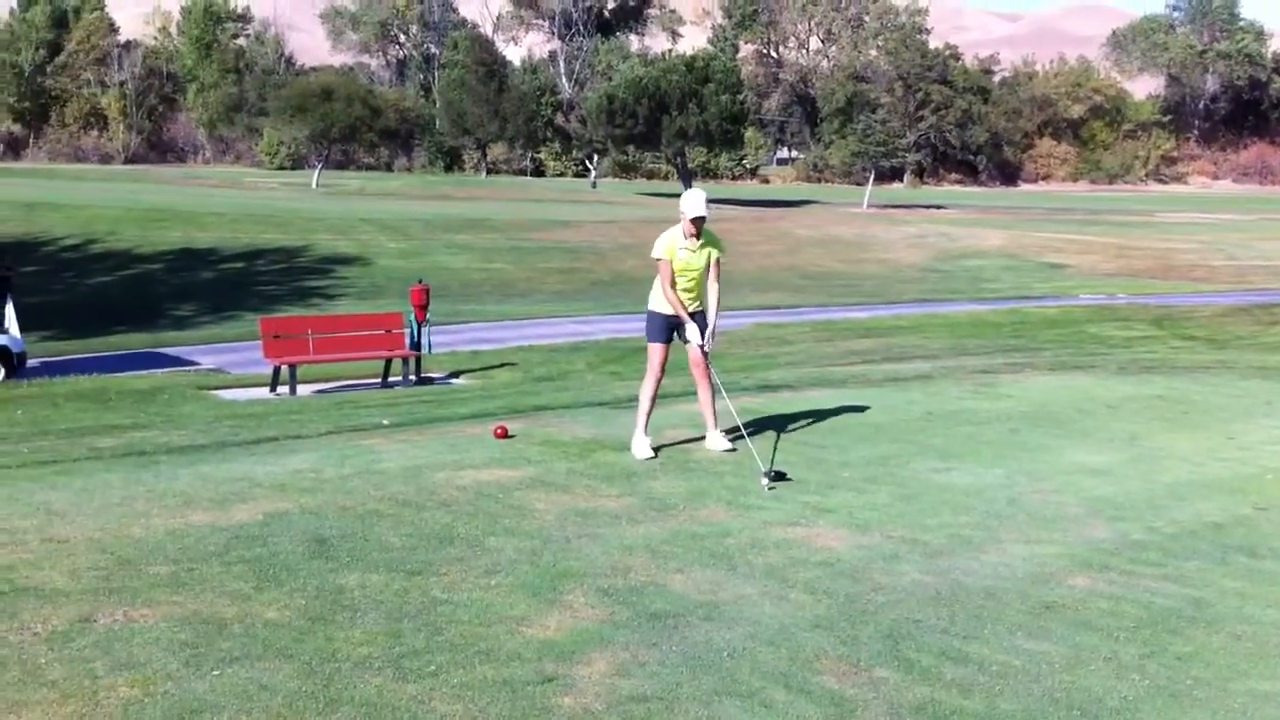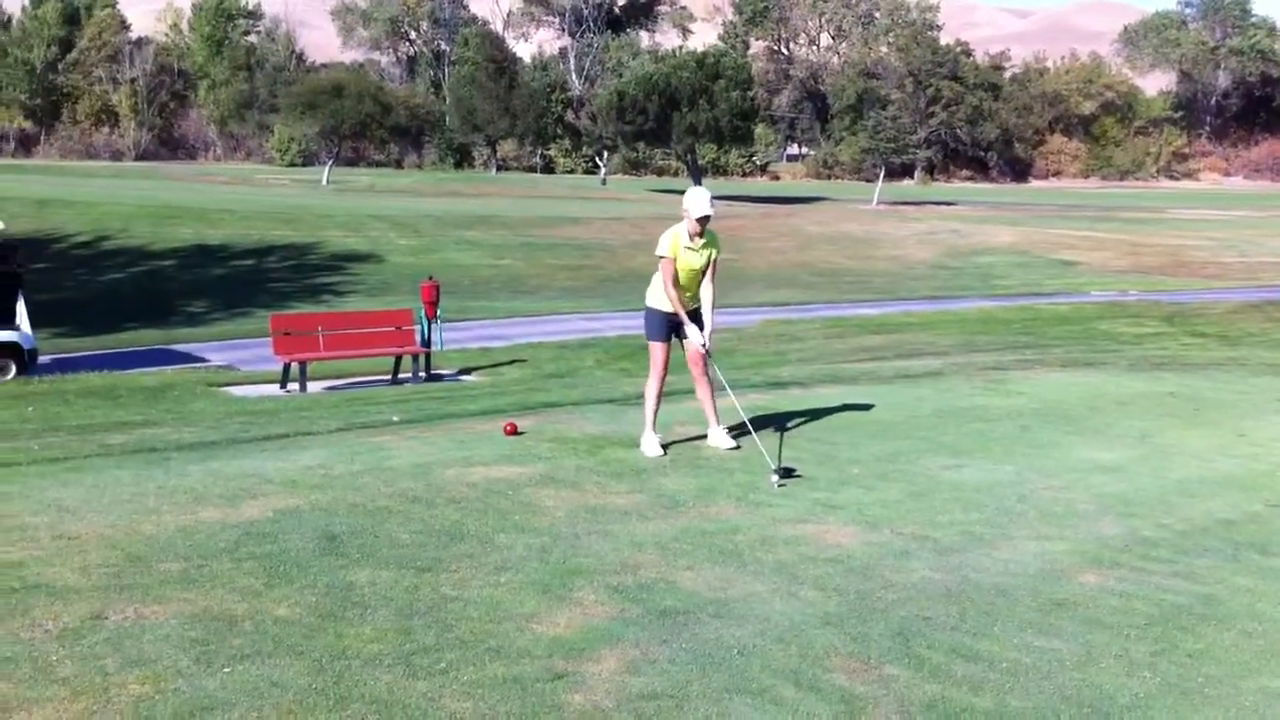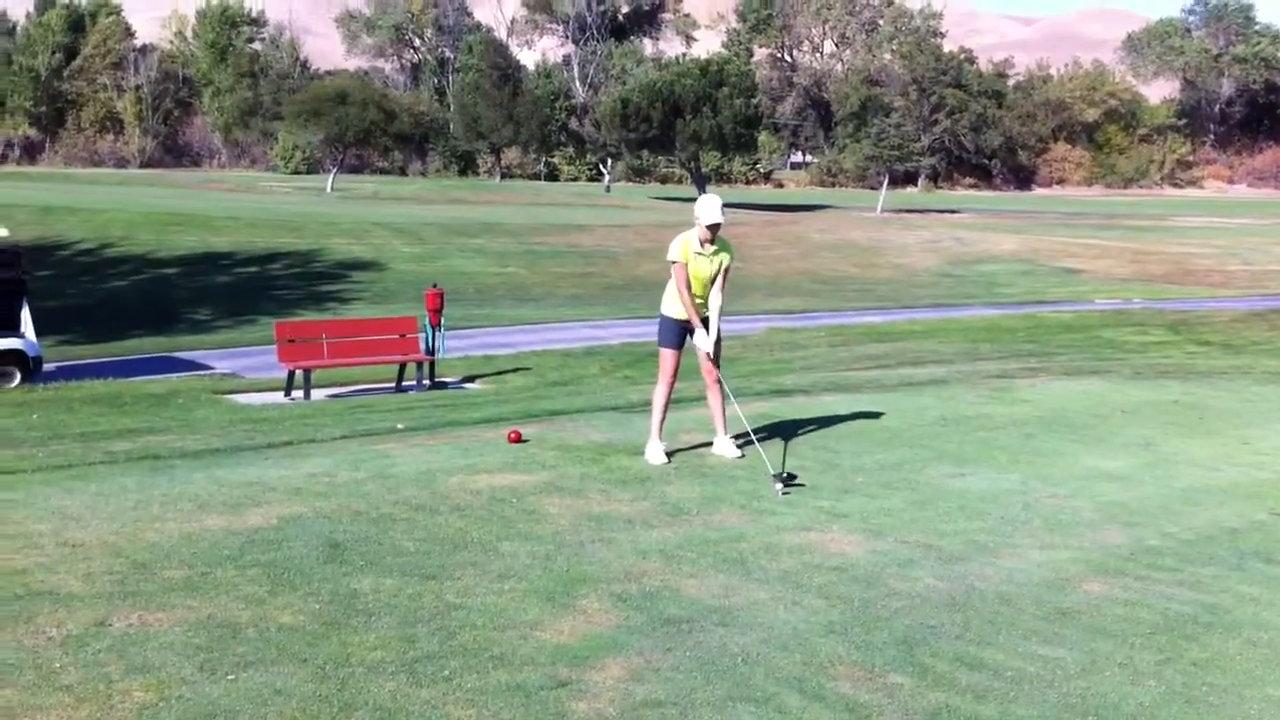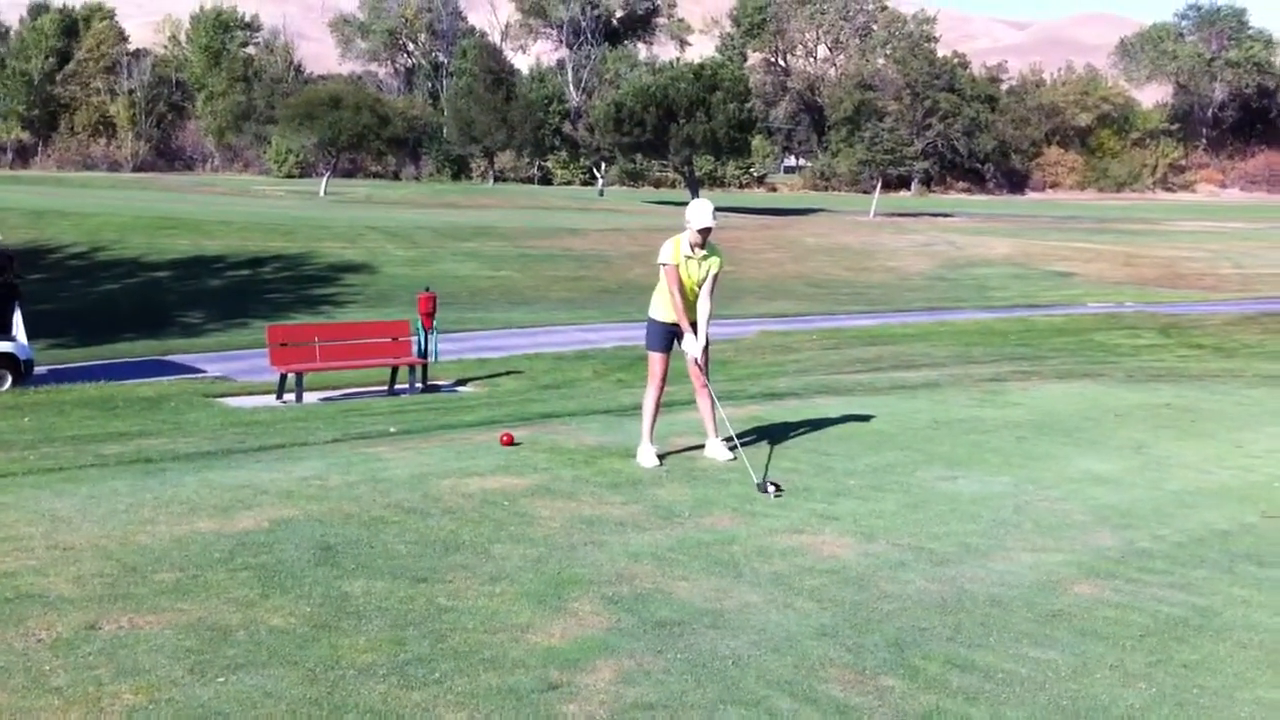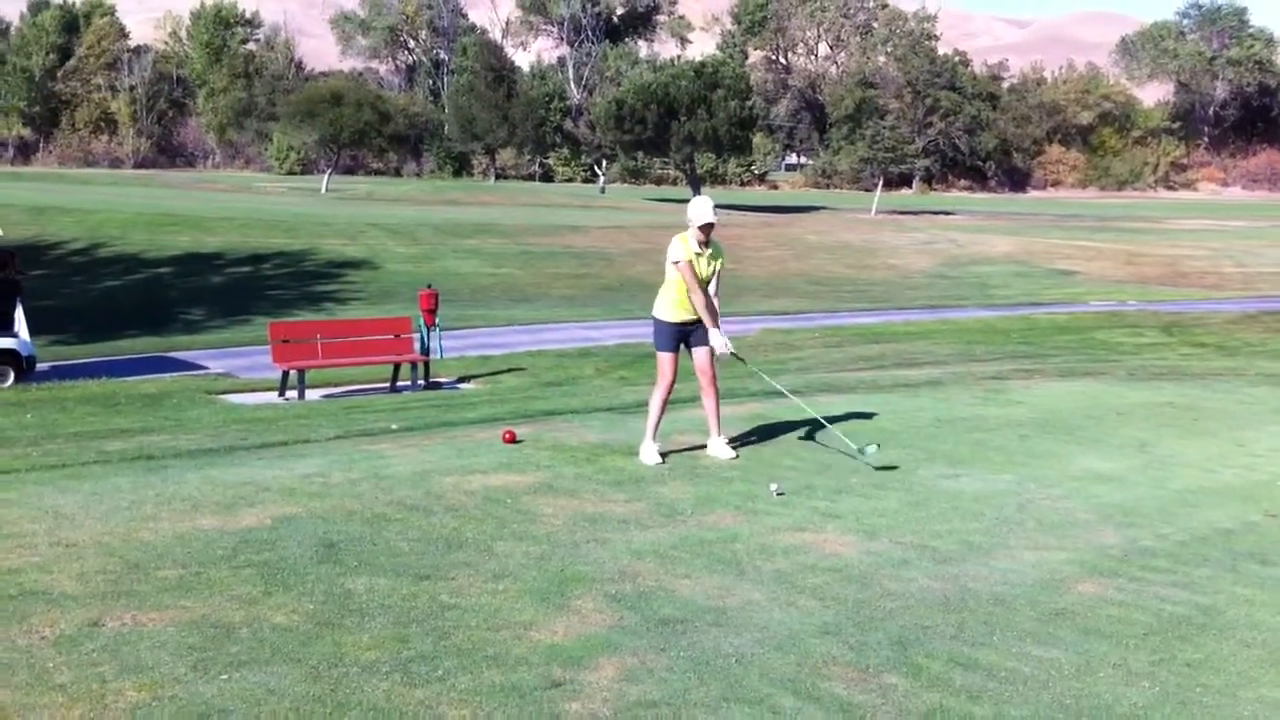
dt=0.4s
person 1, frame 1
left shoulder: (713, 243)
right shoulder: (667, 241)
left elbow: (713, 284)
right elbow: (667, 288)
left wrist: (712, 324)
right wrist: (687, 323)
left hip: (695, 312)
right hip: (662, 311)
left knee: (702, 371)
right knee: (655, 372)
left ankle: (712, 432)
right ankle: (640, 435)
person 1, frame 2
left shoulder: (712, 241)
right shoulder: (670, 239)
left elbow: (707, 284)
right elbow: (669, 287)
left wrist: (708, 324)
right wrist: (687, 324)
left hip: (691, 308)
right hip: (661, 308)
left knee: (700, 368)
right knee: (659, 370)
left ankle: (715, 430)
right ankle: (649, 434)
person 1, frame 3
left shoulder: (725, 250)
right shoulder: (681, 244)
left elbow: (717, 293)
right elbow: (683, 292)
left wrist: (712, 333)
right wrist: (698, 329)
left hip: (706, 317)
right hip: (675, 316)
left knee: (713, 376)
right knee: (667, 378)
left ankle: (721, 438)
right ankle: (654, 442)
person 1, frame 4
left shoulder: (714, 256)
right shoulder: (671, 248)
left elbow: (705, 299)
right elbow: (676, 295)
left wrist: (701, 339)
right wrist: (687, 335)
left hip: (693, 321)
right hip: (663, 320)
left knee: (702, 380)
right knee: (657, 381)
left ankle: (713, 441)
right ankle: (646, 445)
person 1, frame 5
left shoulder: (717, 252)
right shoulder: (680, 246)
left elbow: (712, 293)
right elbow: (695, 291)
left wrist: (717, 331)
right wrist: (712, 330)
left hip: (696, 321)
right hip: (668, 320)
left knee: (709, 378)
right knee: (667, 382)
left ankle: (715, 440)
right ankle: (649, 442)
